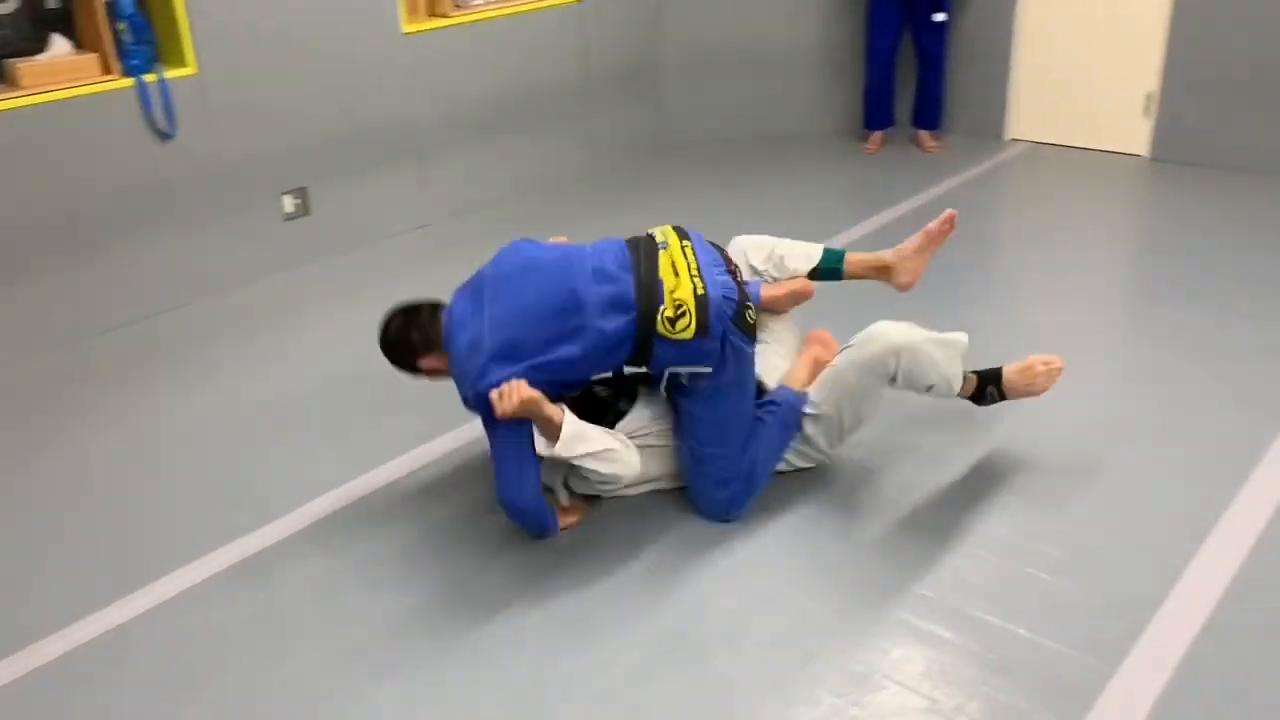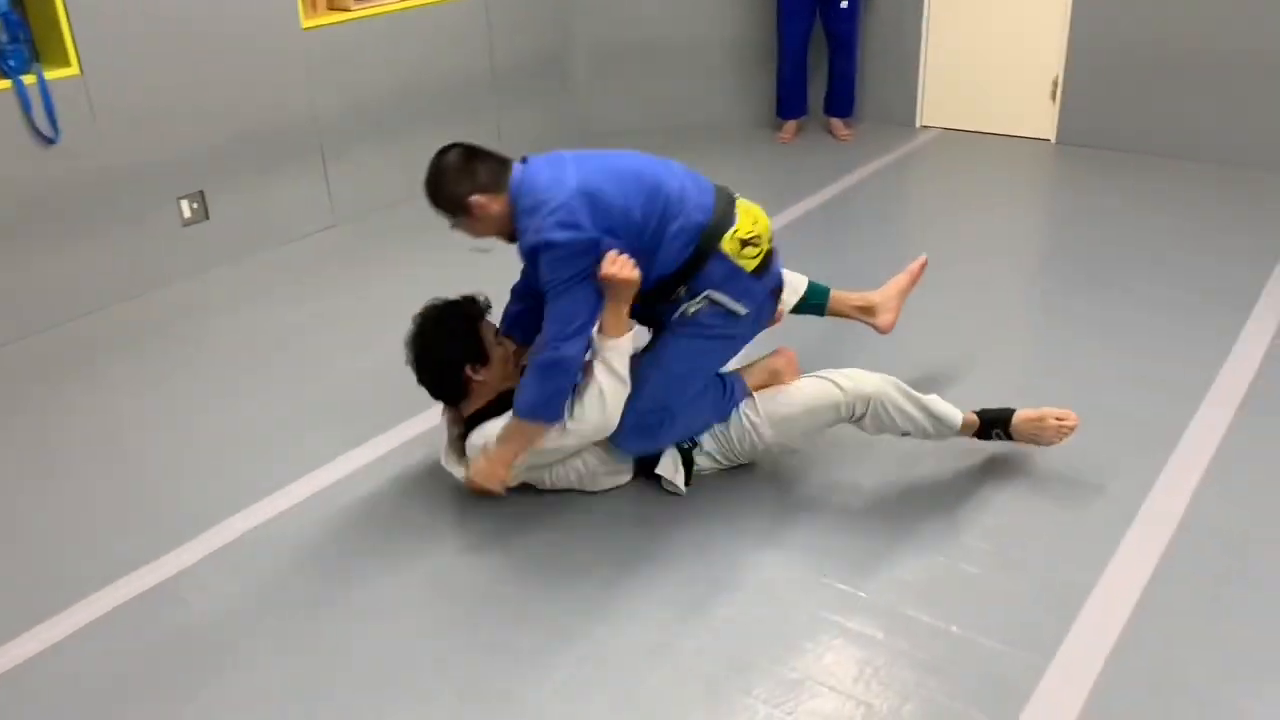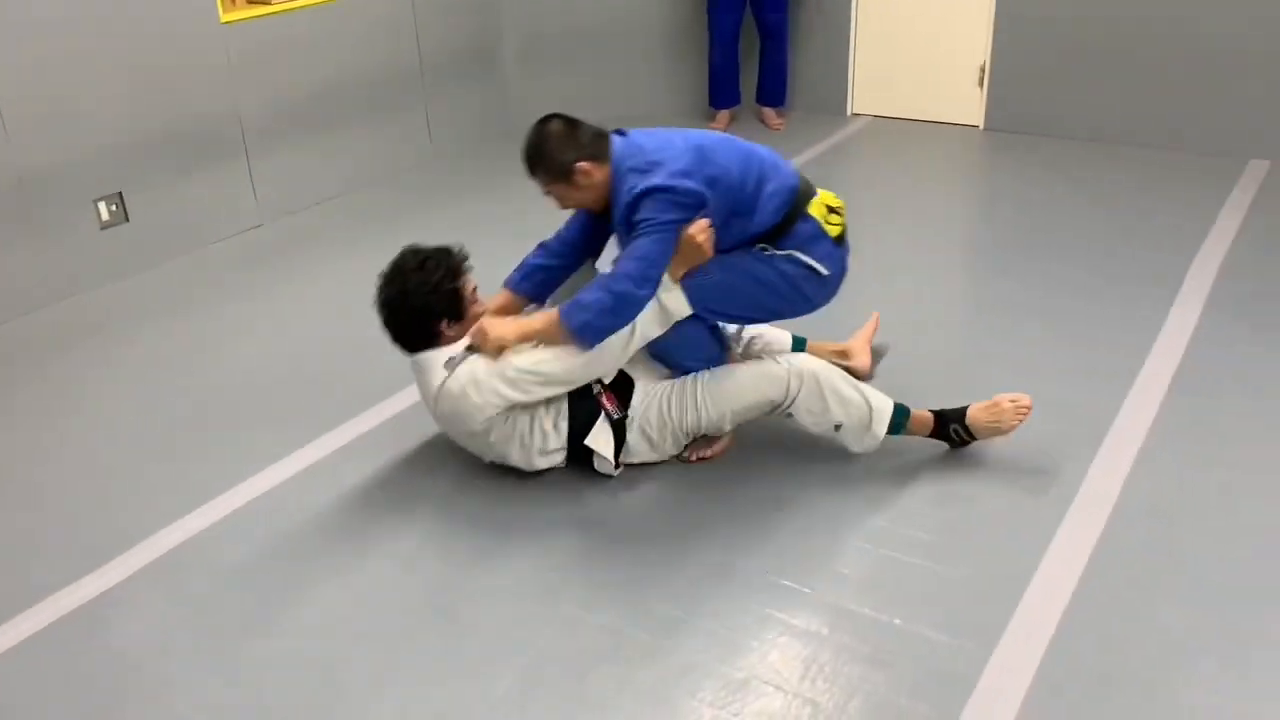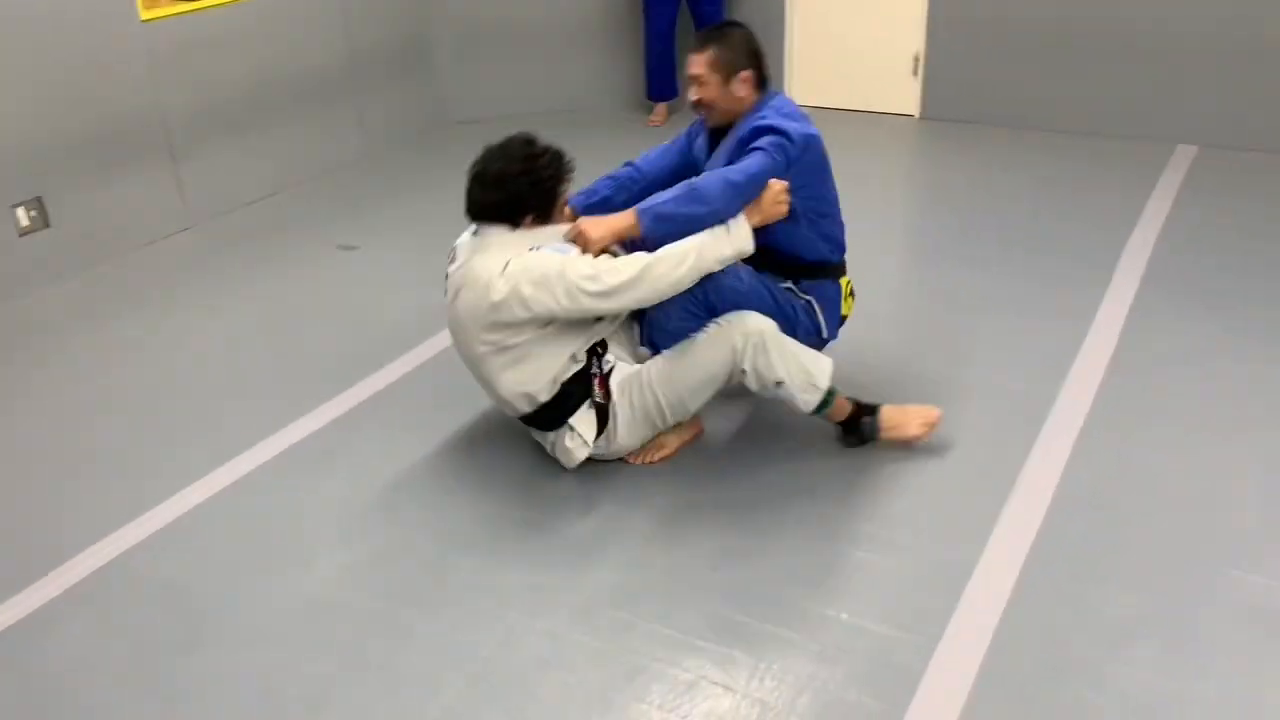
dt=0.2s
person 1, frame 1
left shoulder: (568, 392)
right shoulder: (569, 468)
right elbow: (614, 463)
right wrist: (542, 415)
left hip: (747, 380)
left knee: (744, 256)
right knee: (887, 342)
right ankle: (984, 383)
person 1, frame 2
left shoulder: (480, 415)
right shoulder: (496, 444)
right elbow: (598, 416)
right wrist: (615, 308)
right hip: (702, 436)
right knee: (856, 390)
right ankle: (992, 425)
person 1, frame 3
left shoulder: (443, 355)
right shoulder: (465, 383)
right elbow: (596, 352)
right wrist: (677, 272)
left hip: (607, 385)
right hip: (629, 425)
right knee: (795, 378)
left ankle: (836, 356)
right ankle: (947, 425)
person 1, frame 4
left shoulder: (472, 248)
right shoulder: (518, 279)
right elbow: (647, 279)
right wrist: (746, 222)
right hip: (596, 425)
right knee: (745, 333)
right ankle: (859, 420)
person 2, frame 1
left shoulder: (485, 376)
right shoulder: (496, 278)
left elbow: (515, 484)
left wrist: (546, 528)
left hip: (693, 328)
left knee: (721, 496)
left ankle: (803, 377)
person 2, frame 2
left shoulder: (559, 232)
right shoulder: (536, 184)
left elbow: (558, 351)
right elbow: (534, 289)
left hip: (734, 276)
right hip: (718, 236)
left knee: (641, 429)
person 2, frame 3
left shoulder: (660, 191)
right shoulder: (619, 162)
left elbow: (624, 292)
right elbow: (565, 250)
left wrist: (520, 331)
right wrist: (493, 313)
left hip: (805, 254)
right hip: (766, 238)
person 2, frame 4
left shoulder: (781, 136)
right shoulder: (711, 130)
left elbow: (721, 194)
right elbow: (639, 177)
left wrist: (615, 226)
left hip: (809, 301)
right hip: (756, 274)
